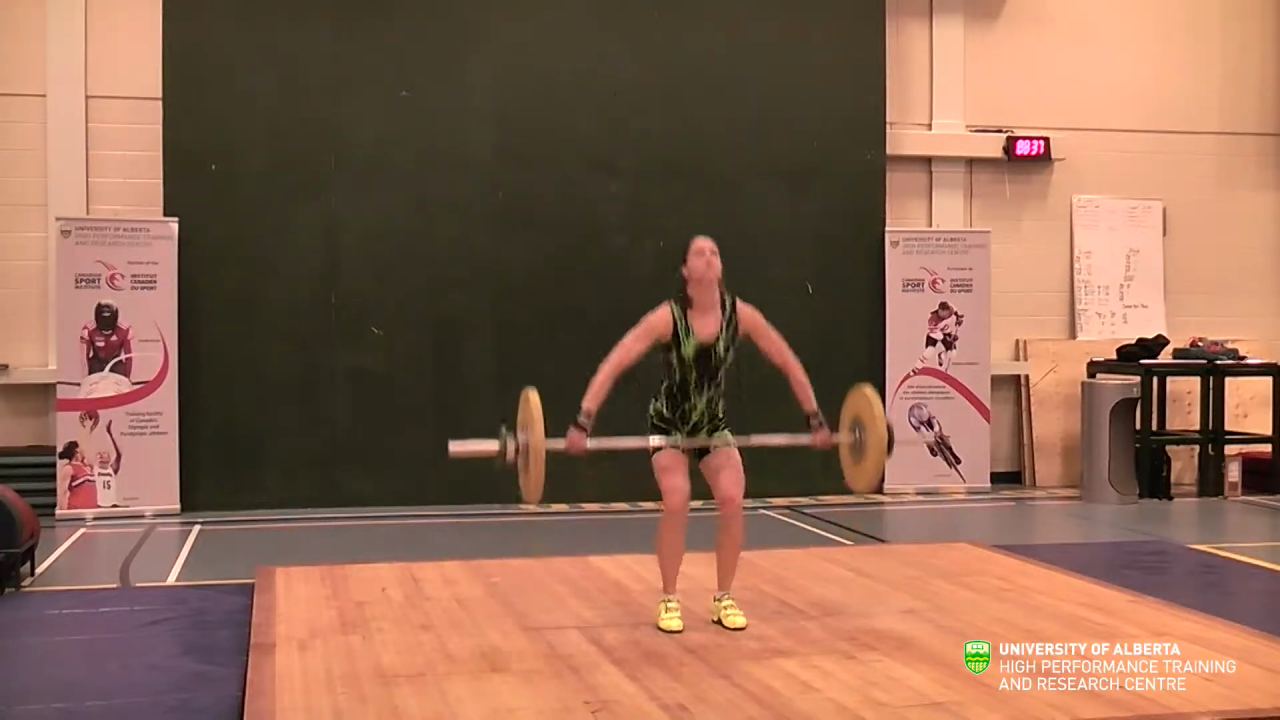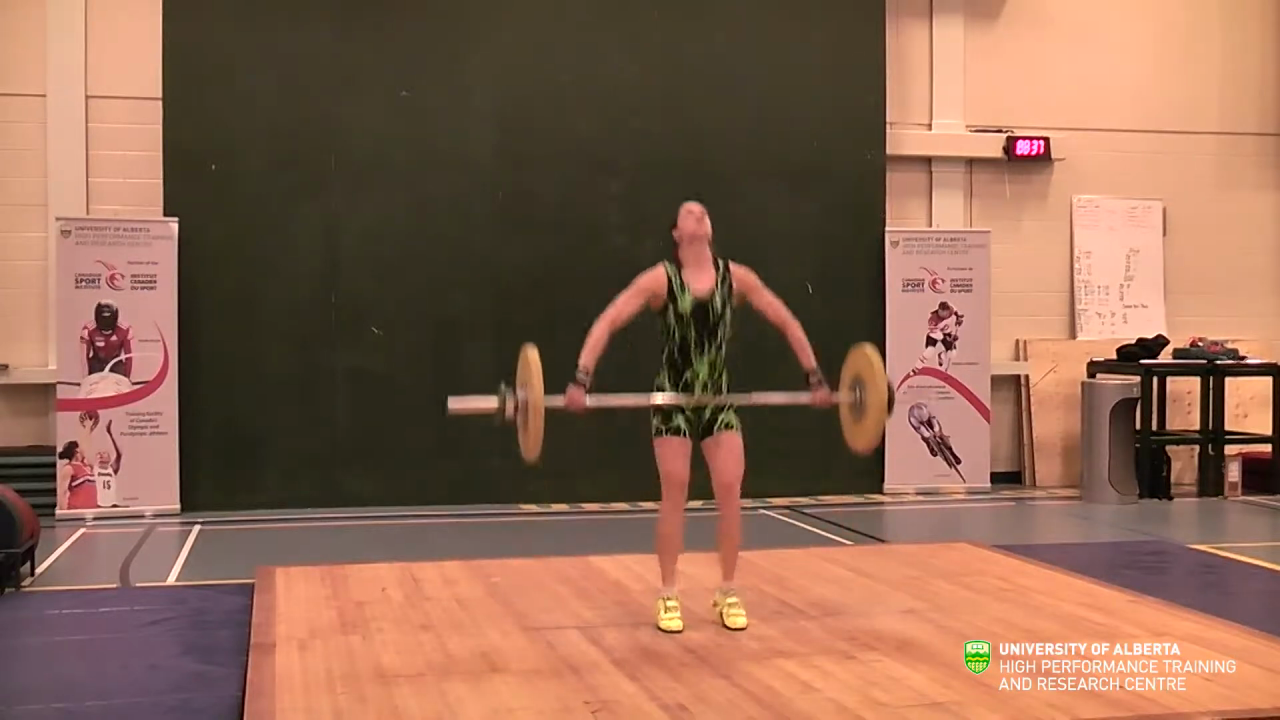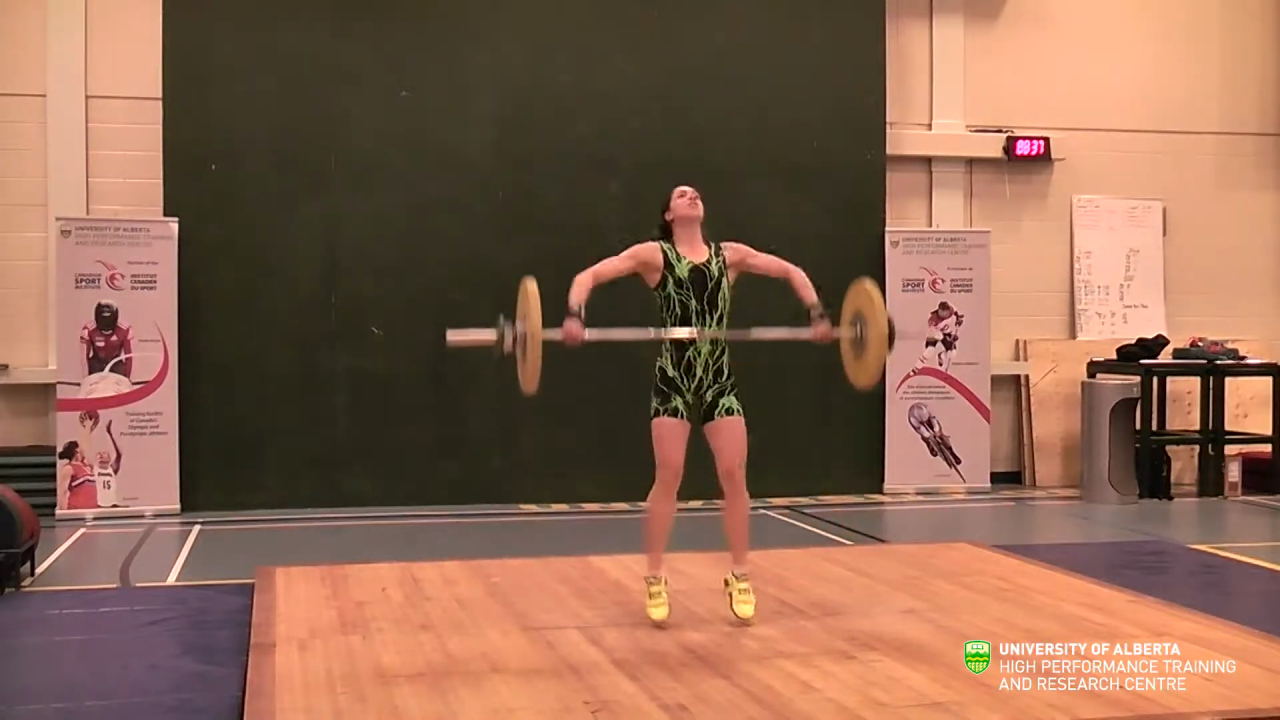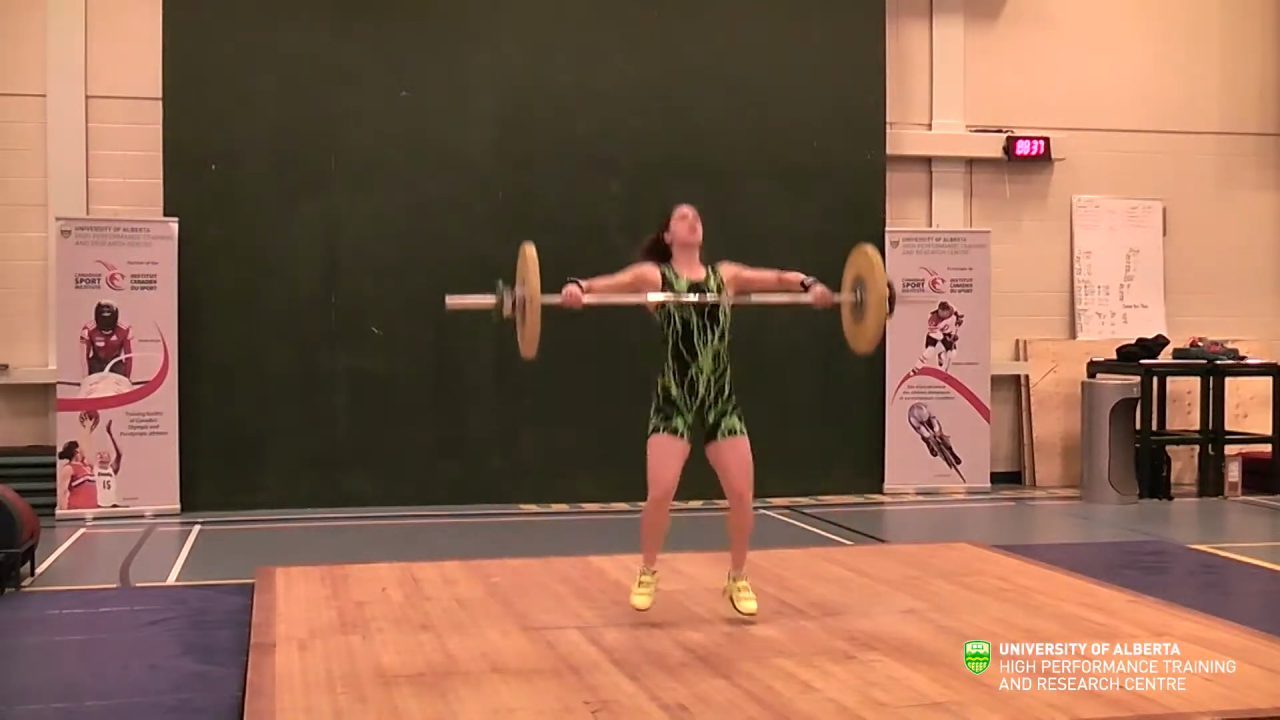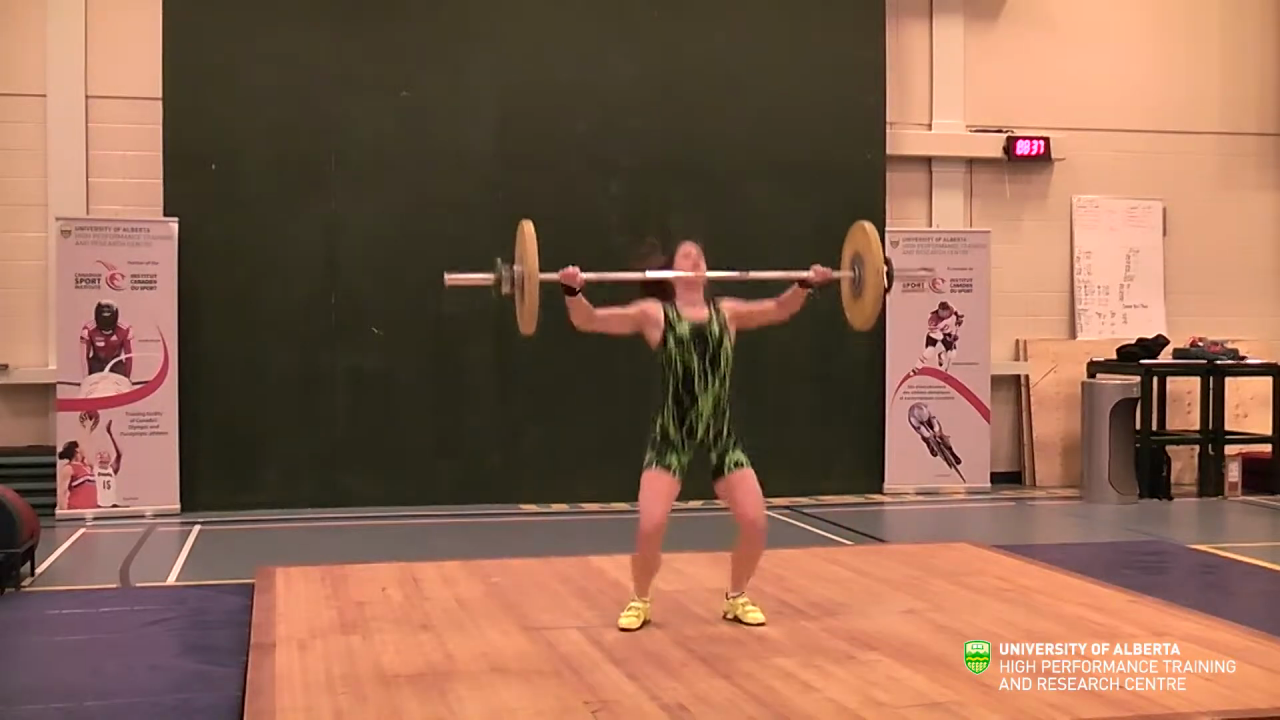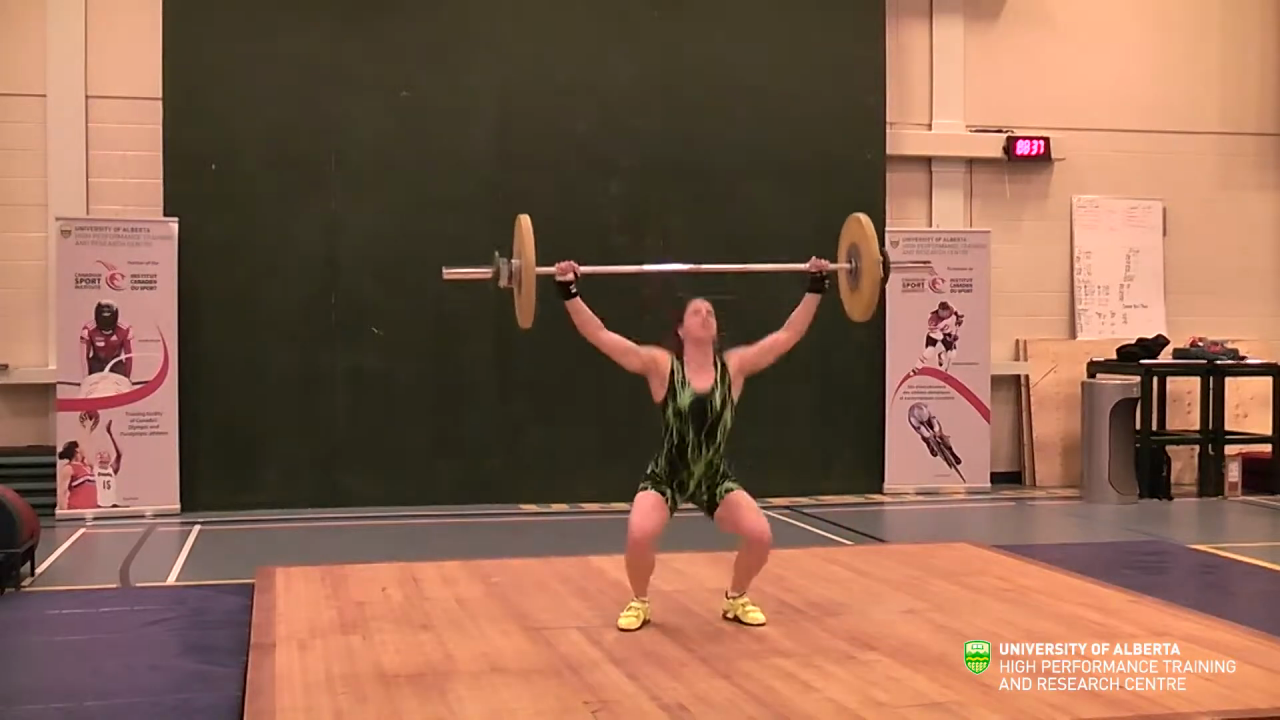
dt=0.1s
person 1, frame 1
left shoulder: (740, 314)
right shoulder: (667, 317)
left elbow: (789, 363)
right elbow: (613, 365)
left wrist: (815, 419)
right wrist: (583, 422)
left hip: (712, 420)
right hip: (668, 422)
left knee: (732, 502)
right knee: (677, 504)
left ankle: (724, 599)
right ankle: (669, 600)
person 1, frame 2
left shoulder: (734, 275)
right shoulder: (661, 279)
left elbow: (788, 322)
right elbow: (605, 324)
left wrist: (814, 376)
right wrist: (581, 379)
left hip: (716, 399)
right hip: (672, 398)
left knee: (729, 492)
right knee: (675, 494)
left ankle: (728, 595)
right ankle: (668, 597)
person 1, frame 3
left shoulder: (729, 253)
right shoulder: (654, 254)
left elbow: (792, 272)
right elbow: (587, 277)
left wrist: (816, 312)
right wrist: (575, 315)
left hip: (719, 381)
right hip: (673, 380)
left knee: (734, 476)
right knee: (668, 476)
left ankle: (739, 577)
right ankle: (654, 579)
person 1, frame 4
left shoulder: (724, 274)
right shoulder: (653, 275)
left elbow: (783, 281)
right elbow: (593, 288)
left wrist: (810, 286)
right wrist: (575, 290)
left hip: (720, 400)
right hip: (674, 399)
left knee: (742, 495)
right knee: (661, 495)
left ankle: (737, 579)
right ankle: (646, 574)
person 1, frame 5
left shoulder: (726, 311)
right shoulder: (654, 313)
left elbow: (783, 308)
right elbow: (587, 320)
left wrist: (807, 284)
right wrist: (572, 292)
left hip: (721, 438)
right hip: (673, 437)
left knee: (755, 521)
right knee: (651, 525)
left ankle: (737, 598)
right ankle: (639, 601)
person 1, frame 6
left shoulder: (732, 366)
right shoulder: (662, 367)
left elbow: (787, 337)
right elbow: (599, 336)
left wrist: (814, 289)
right wrist: (570, 291)
left hip: (716, 480)
right hip: (665, 479)
left knee: (760, 536)
right knee: (639, 536)
left ankle: (736, 599)
right ankle: (639, 602)
